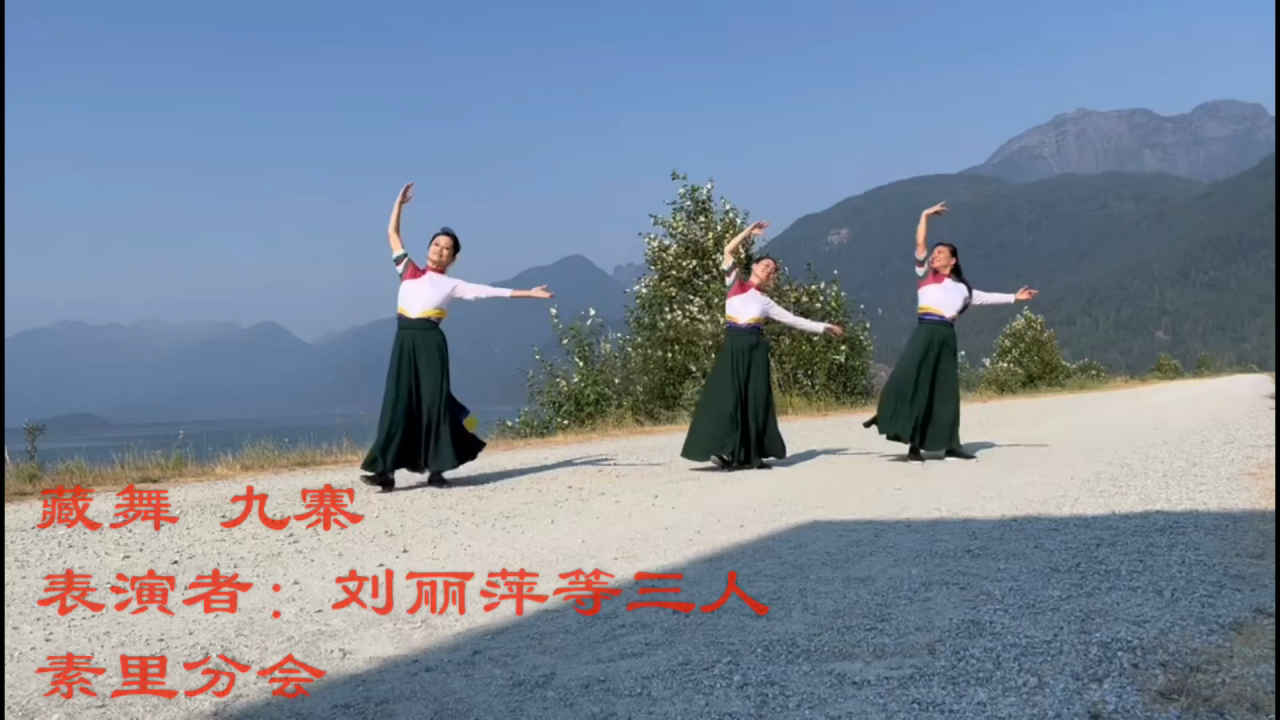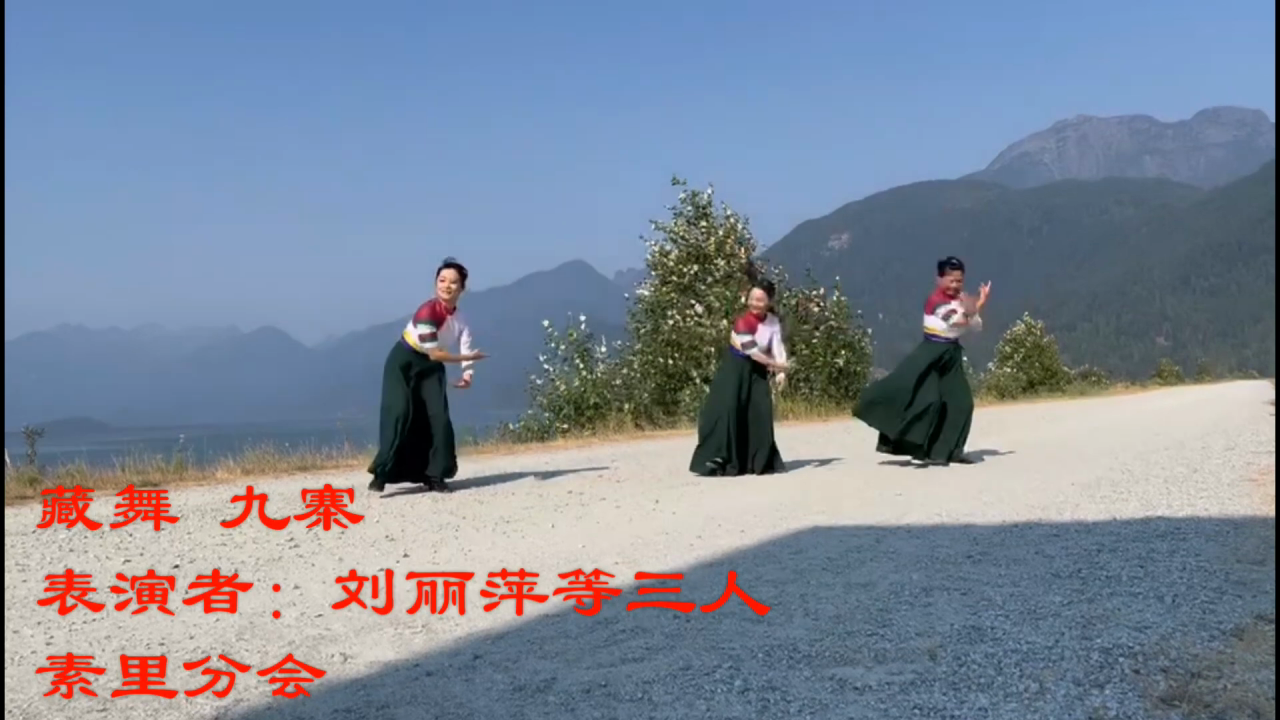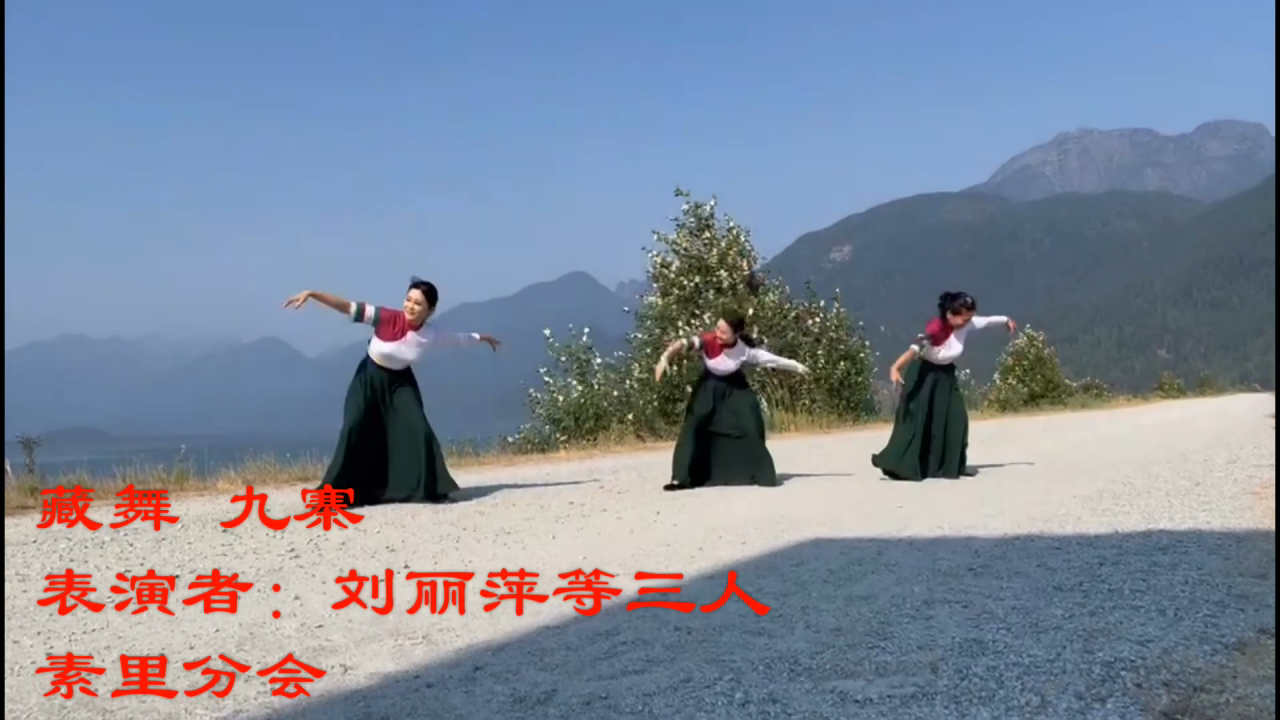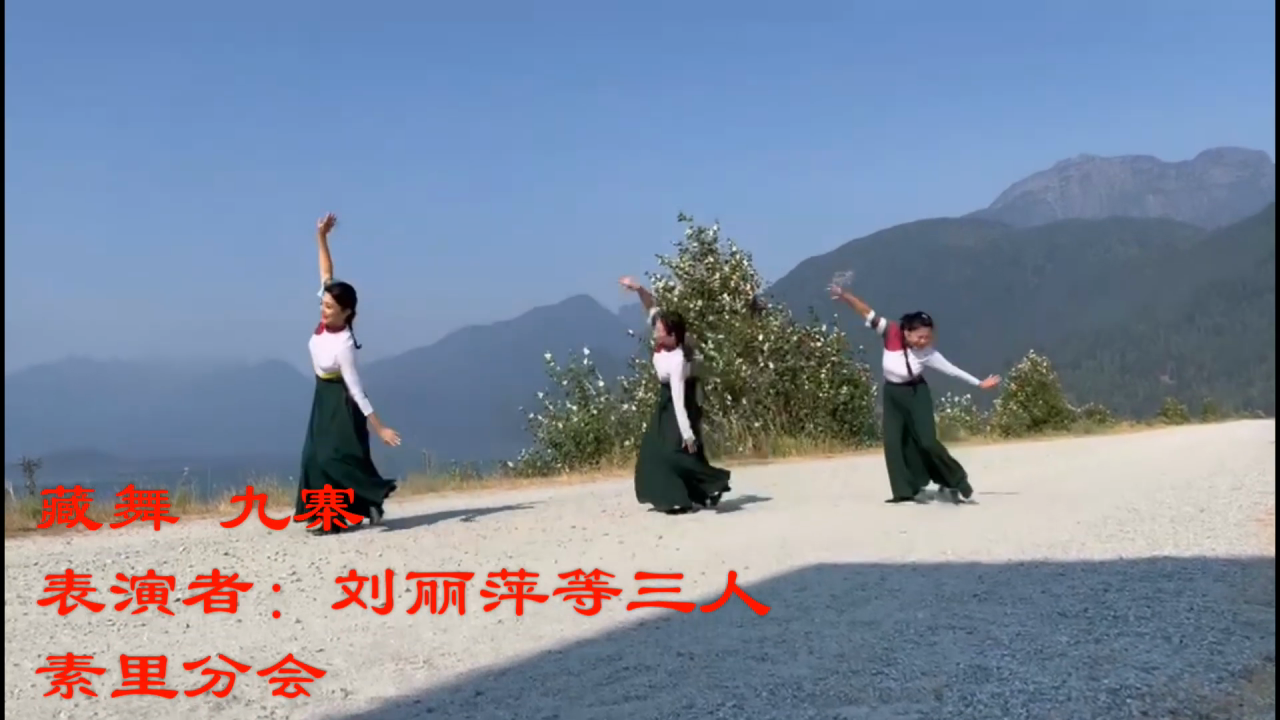
dt=0.5s
person 1, frame 1
left shoulder: (452, 285)
right shoulder: (408, 270)
left elbow: (487, 291)
right elbow: (392, 233)
left wrist: (527, 293)
right wrist: (401, 200)
left hip: (431, 343)
right hip: (404, 342)
left knee: (434, 403)
right knee: (397, 404)
left ankle: (435, 469)
right ankle: (384, 470)
person 1, frame 2
left shoulder: (460, 320)
right shoulder: (426, 312)
left elbow: (466, 350)
right elbow: (435, 353)
left wrist: (467, 374)
right wrist: (467, 357)
left hip: (430, 368)
right hip: (402, 363)
left knee: (438, 417)
right knee: (399, 414)
left ankle: (435, 476)
right ankle: (382, 473)
person 1, frame 3
left shoulder: (429, 336)
right shoulder: (386, 318)
left elbow: (457, 339)
right elbow: (347, 307)
left wrist: (483, 338)
right wrist: (311, 293)
left hip: (400, 383)
right hip: (369, 379)
left knee: (418, 431)
right knee: (354, 431)
left ankle: (429, 488)
right ankle: (337, 491)
person 1, frame 4
left shoulder: (343, 346)
right shoulder: (325, 321)
left elbow: (357, 389)
right elbow: (327, 275)
left wrist: (377, 426)
right wrist: (322, 237)
left hip: (340, 397)
right hip: (325, 393)
left knee: (336, 454)
right knee: (316, 455)
left ankle: (372, 497)
person 2, frame 1
left shoulder: (961, 288)
right shoulder: (925, 275)
left elbow: (985, 298)
right elbow: (920, 245)
left wrist: (1014, 297)
right wrist: (925, 215)
left hip: (946, 338)
right hip: (925, 334)
left knee: (946, 391)
right knee: (913, 382)
left ankle: (949, 446)
right ankle: (914, 445)
person 2, frame 2
left shoulder: (964, 299)
right shoulder: (935, 298)
left elbow: (976, 326)
right elbow: (959, 319)
left wrist: (974, 311)
right wrist: (978, 305)
left hip: (951, 354)
right hip: (931, 352)
left knee: (961, 401)
right knee: (904, 389)
left ankle: (950, 452)
person 2, frame 3
left shoulder: (965, 323)
right shoulder: (935, 328)
left elbow: (985, 320)
right elbow: (914, 348)
left wrist: (1006, 320)
right wrist: (895, 368)
left hip: (946, 374)
right hip: (923, 374)
left knee: (955, 418)
right knee: (913, 418)
left ankle: (952, 466)
right ankle: (903, 466)
person 2, frame 4
left shoulder: (928, 353)
right shoulder: (892, 333)
left elbow: (952, 370)
right elbow: (867, 313)
left wrist: (979, 383)
right wrist: (845, 296)
left hip: (915, 396)
right hip: (893, 395)
left knee: (926, 440)
right knee: (894, 443)
left ankle: (952, 481)
right ankle: (906, 490)
person 3, frame 1
left shoulder: (765, 302)
right shoulder: (735, 284)
left elbow: (793, 320)
right elbow: (728, 251)
left wrist: (823, 327)
right wrist: (749, 231)
left hip: (755, 349)
right hip: (733, 347)
left knee: (756, 400)
right knee: (729, 398)
left ankle: (751, 454)
right ankle: (727, 452)
person 3, frame 2
left shoulder: (773, 321)
right shoulder: (743, 321)
left elbow: (778, 350)
right elbow: (752, 352)
left wrist: (780, 372)
right wrist: (776, 365)
left hip: (757, 371)
right hip: (734, 367)
left knee: (760, 412)
right knee: (724, 408)
left ankle: (762, 461)
right ankle: (719, 459)
person 3, frame 3
left shoulder: (746, 350)
right shoulder: (708, 340)
left elbow: (773, 359)
right elbow: (683, 342)
left wrist: (796, 366)
right wrist: (664, 357)
left hip: (735, 388)
right hip: (709, 386)
left knee: (748, 427)
right knee: (693, 426)
left ankle: (760, 473)
right ankle: (681, 477)
person 3, frame 4
left shoulder: (677, 361)
right shoulder: (663, 340)
left elbow: (678, 400)
right elbow: (651, 306)
left wrist: (686, 432)
right wrist: (638, 288)
left hip: (681, 399)
right hip: (667, 398)
left knee: (674, 452)
right knee: (654, 449)
left ankle: (713, 484)
right ankle: (676, 499)
